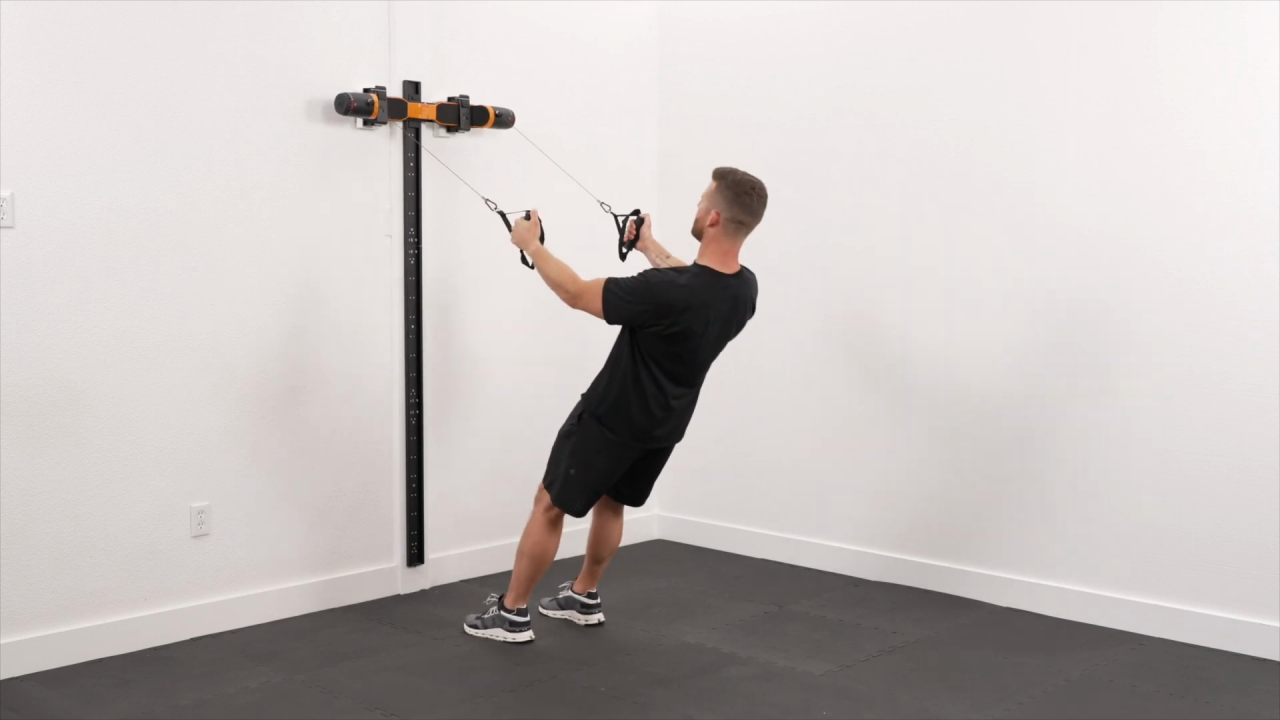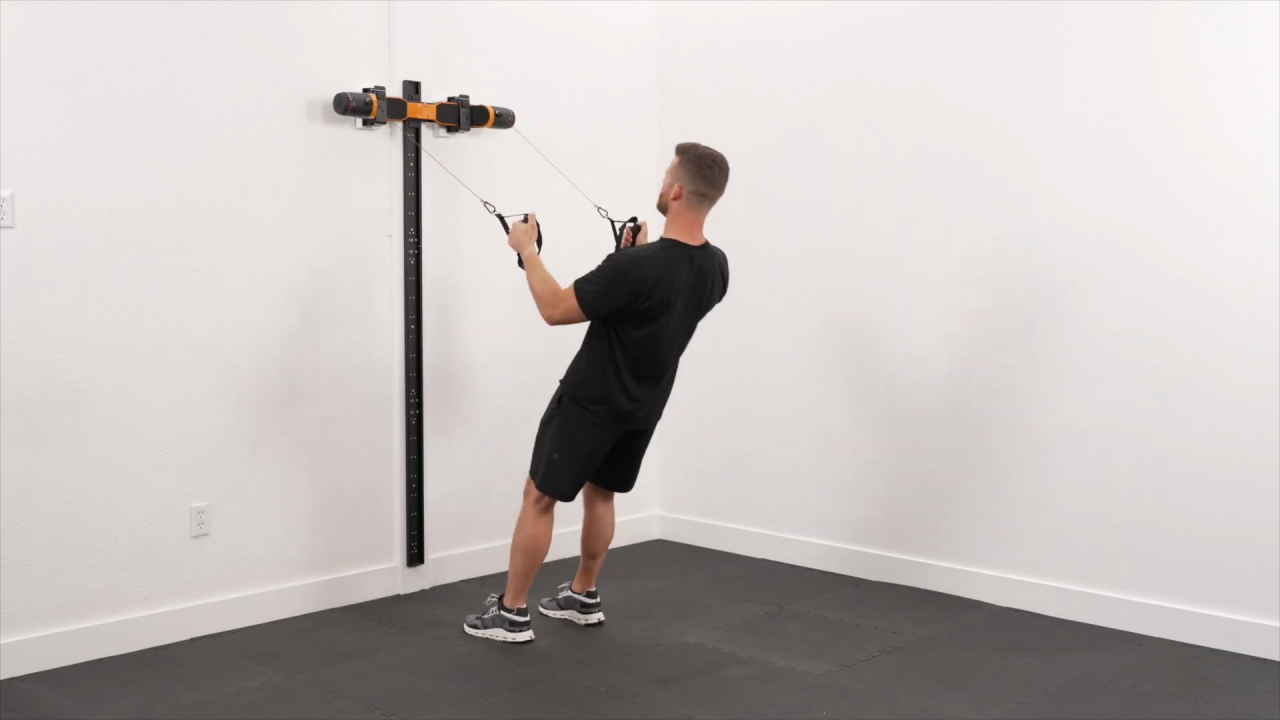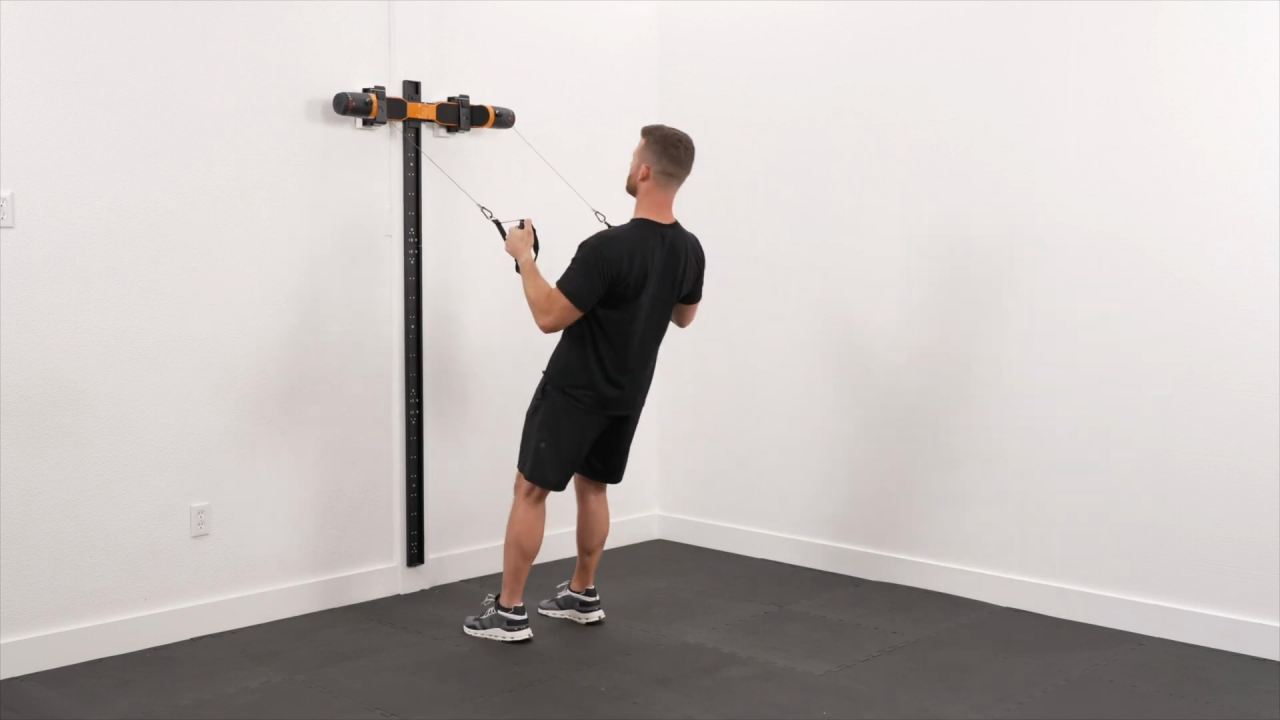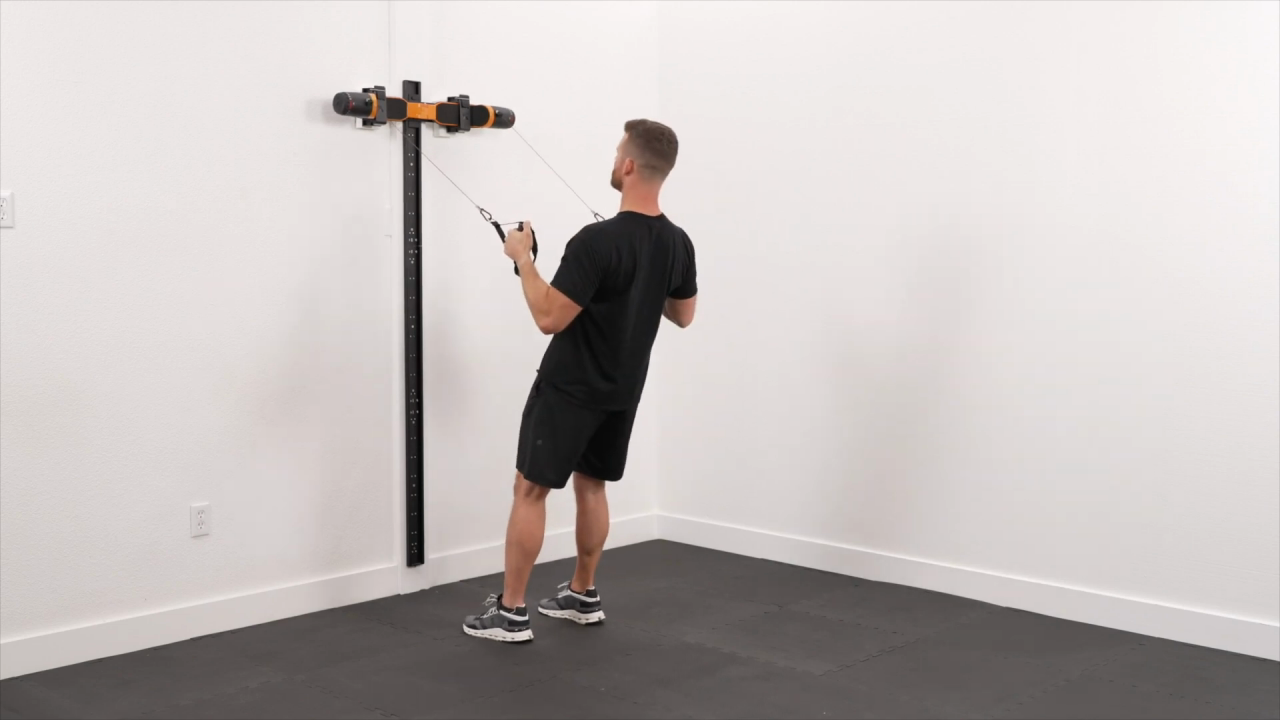
dt=0.3s
person 1, frame 1
left shoulder: (664, 291)
right shoulder: (744, 289)
left elbow: (577, 294)
left wrist: (530, 243)
right wrist: (649, 245)
left hip: (613, 417)
right hip: (664, 423)
left knee: (550, 505)
right knee: (610, 501)
left ankle: (511, 612)
right ankle: (583, 596)
person 1, frame 2
left shoulder: (634, 267)
right shoulder: (716, 267)
left elbow: (555, 309)
left wrist: (527, 251)
left hip: (591, 401)
right hip: (643, 406)
left knee: (539, 497)
right knee: (599, 492)
left ankle: (510, 612)
right ankle: (582, 596)
person 1, frame 3
left shoulder: (608, 248)
right shoulder: (689, 250)
left elbow: (548, 317)
right elbow: (684, 317)
left wrist: (523, 255)
left hip: (575, 390)
right hip: (627, 393)
left knee: (530, 490)
right knee: (592, 486)
left ankle: (507, 611)
right ankle: (581, 595)
person 1, frame 4
left shoulder: (597, 240)
right shoulder: (678, 243)
left elbow: (549, 318)
right elbow: (683, 316)
left wrist: (522, 258)
left hip: (569, 387)
right hip: (622, 389)
left knee: (530, 489)
right knee: (591, 484)
left ankle: (510, 611)
right ankle: (582, 595)
